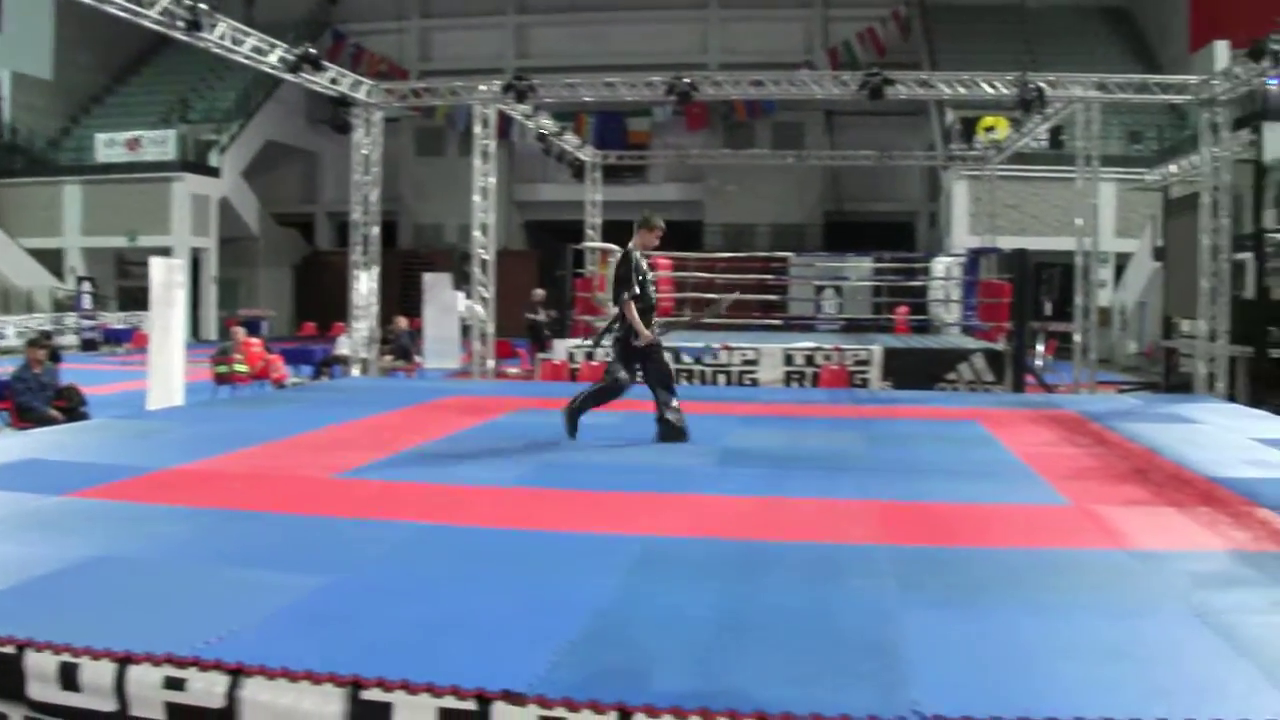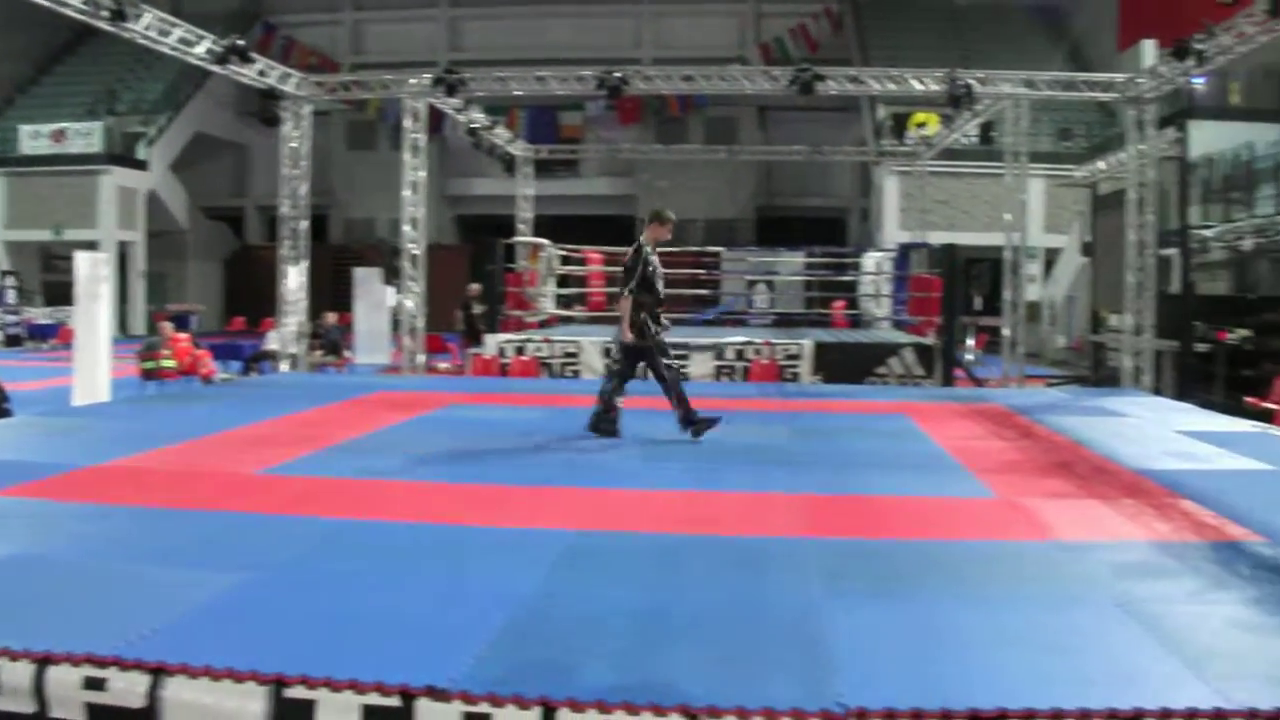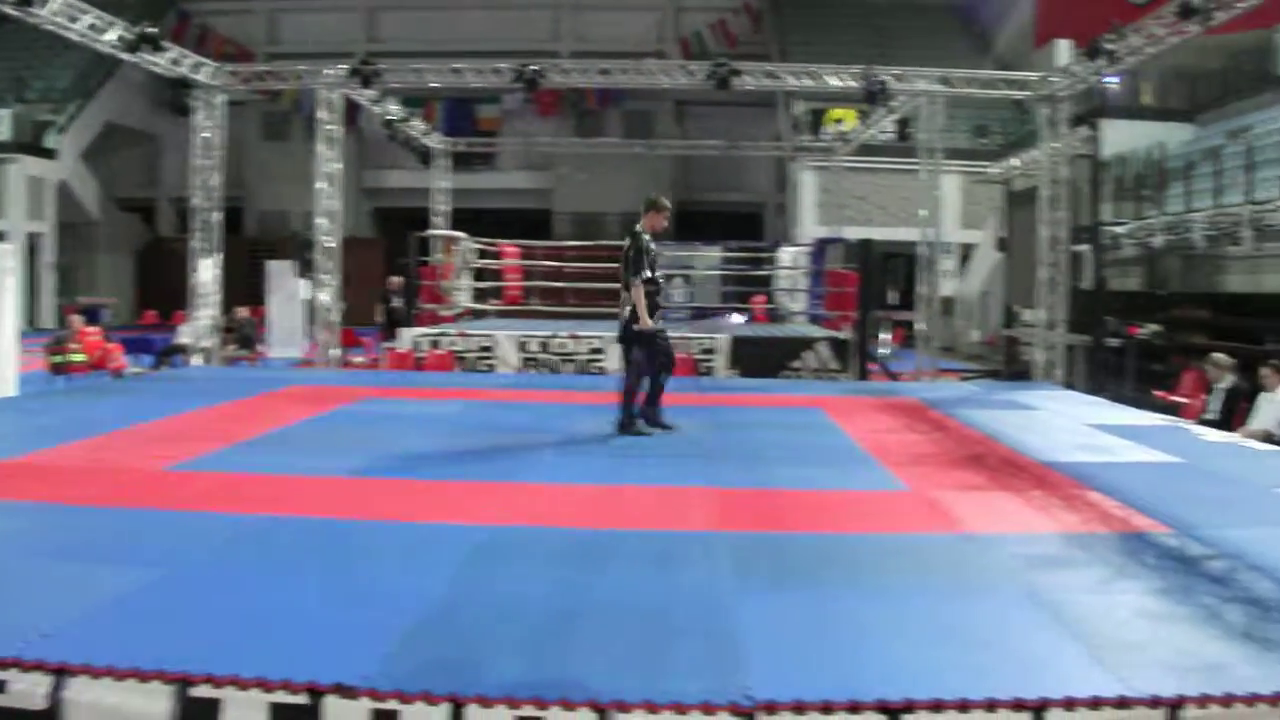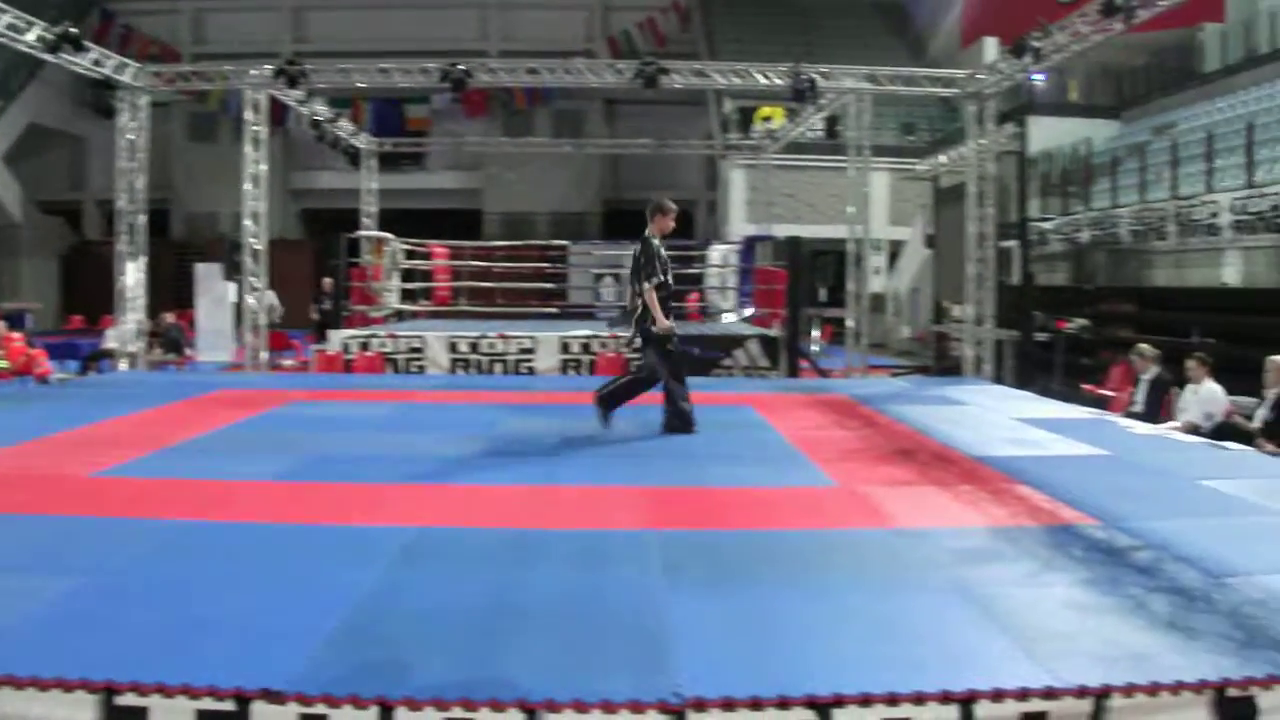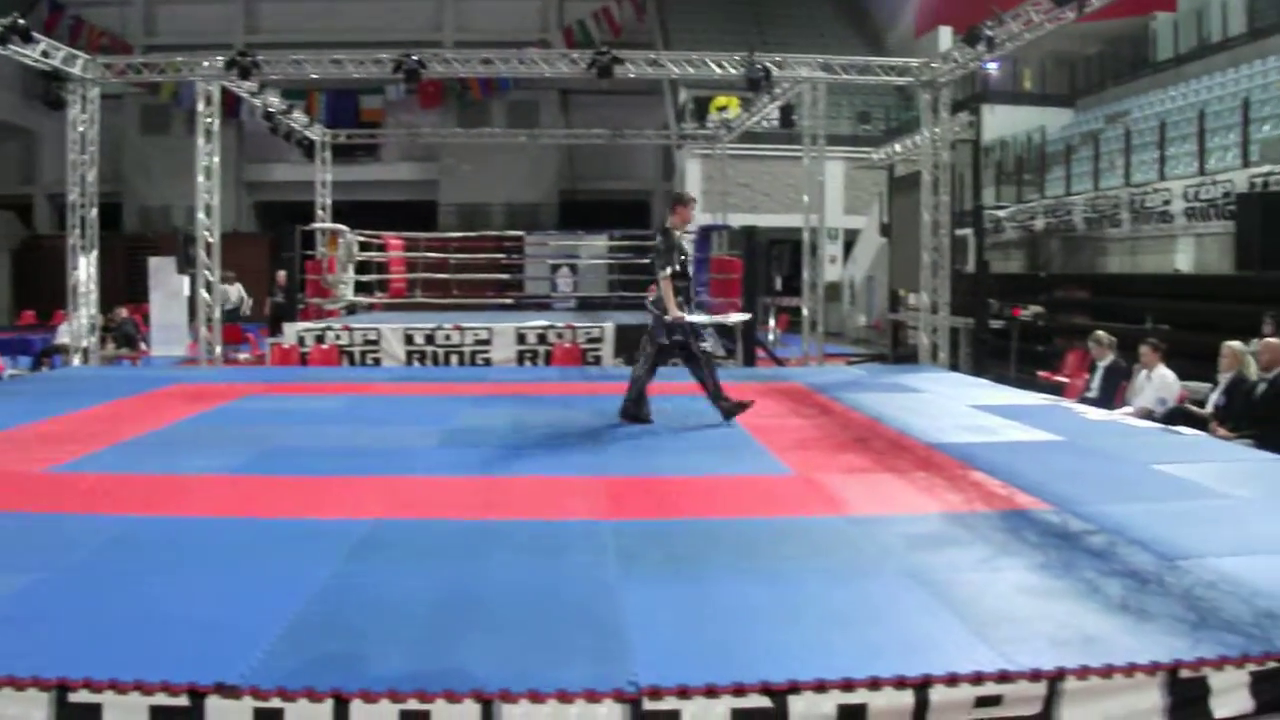
dt=0.3s
person 1, frame 1
left shoulder: (638, 259)
right shoulder: (629, 259)
right elbow: (626, 299)
right wrist: (641, 329)
left hip: (643, 330)
right hip: (632, 333)
left knee: (661, 377)
right knee: (620, 380)
left ankle: (671, 427)
right ankle: (575, 409)
person 1, frame 2
left shoulder: (648, 253)
right shoulder: (639, 255)
right elbow: (627, 295)
left wrist: (645, 323)
right wrist: (625, 328)
left hip: (646, 325)
right hip: (641, 325)
left knee: (620, 373)
right knee: (668, 373)
left ankle: (602, 421)
right ankle: (691, 421)
person 1, frame 3
left shoulder: (643, 240)
right shoulder: (639, 242)
right elbow: (636, 283)
right wrist: (643, 316)
left hip: (645, 314)
right hip: (637, 316)
left knee: (664, 359)
right knee: (637, 368)
left ankle: (650, 412)
right ankle: (627, 420)
person 1, frame 4
left shoulder: (651, 245)
right shoulder: (649, 247)
left elbow: (636, 285)
right elbow: (647, 288)
right wrist: (660, 319)
left hip: (651, 318)
right hip: (652, 320)
left knee: (673, 368)
right knee: (652, 371)
left ankle: (680, 420)
right ankle: (607, 398)
person 1, frame 5
left shoulder: (670, 236)
right shoulder: (669, 238)
right elbow: (664, 276)
right wrist: (672, 309)
left hip: (671, 308)
right hip: (673, 310)
left knee: (651, 359)
right knee: (700, 356)
left ankle: (633, 408)
right ankle: (723, 405)
